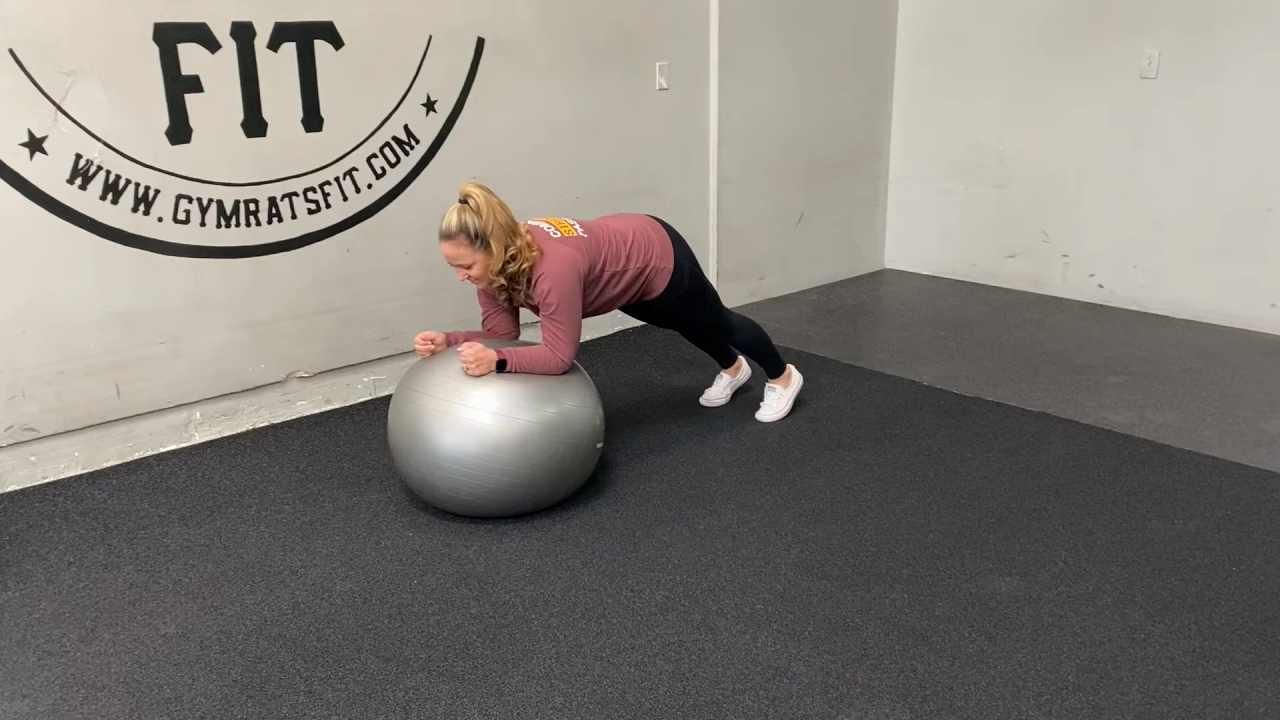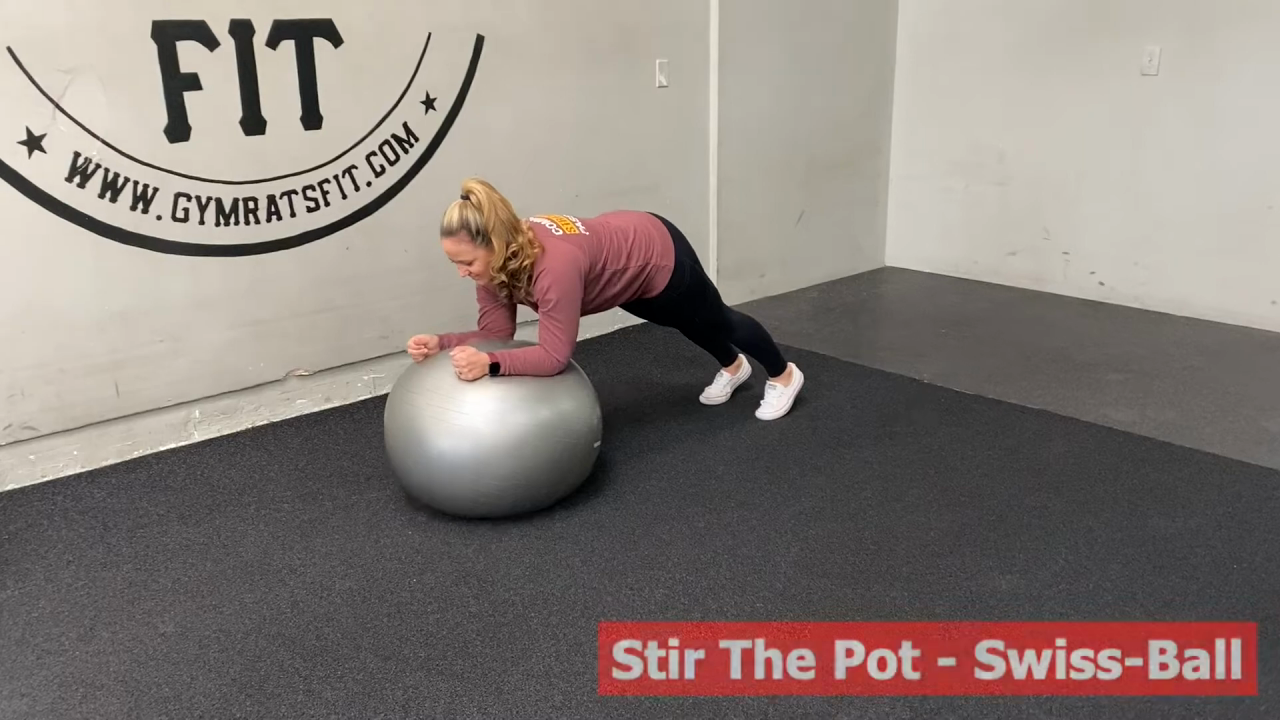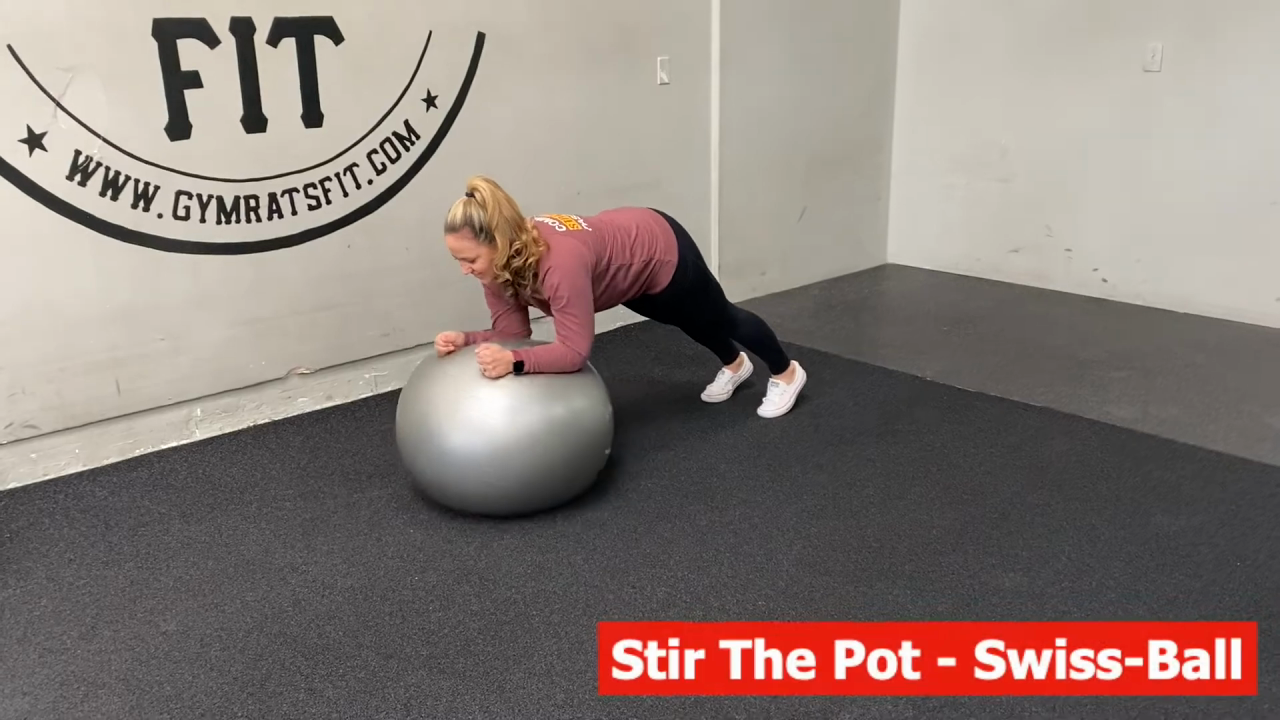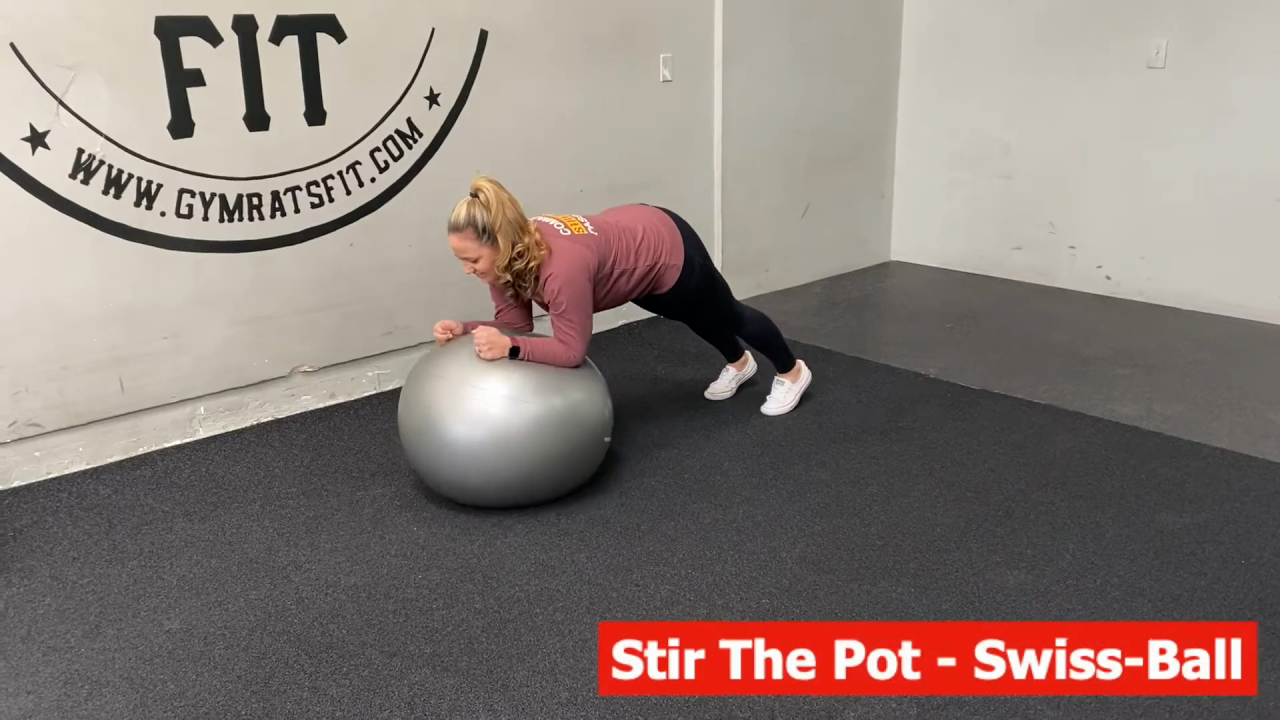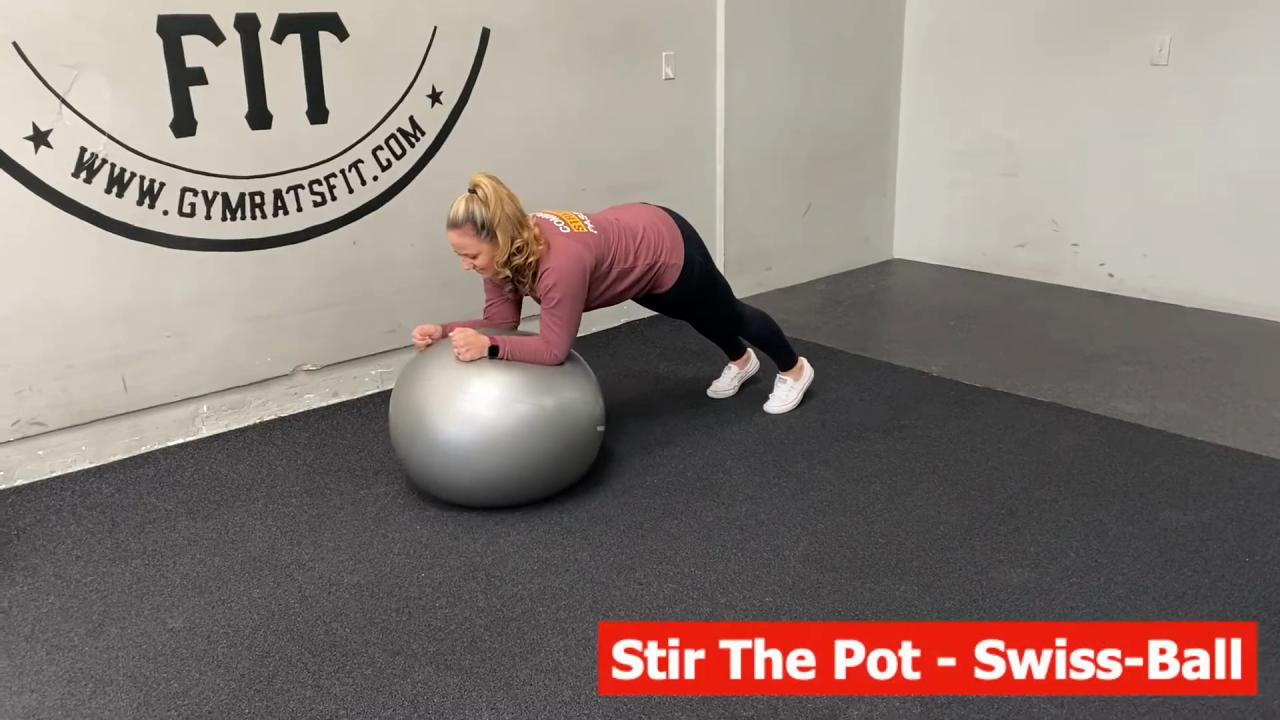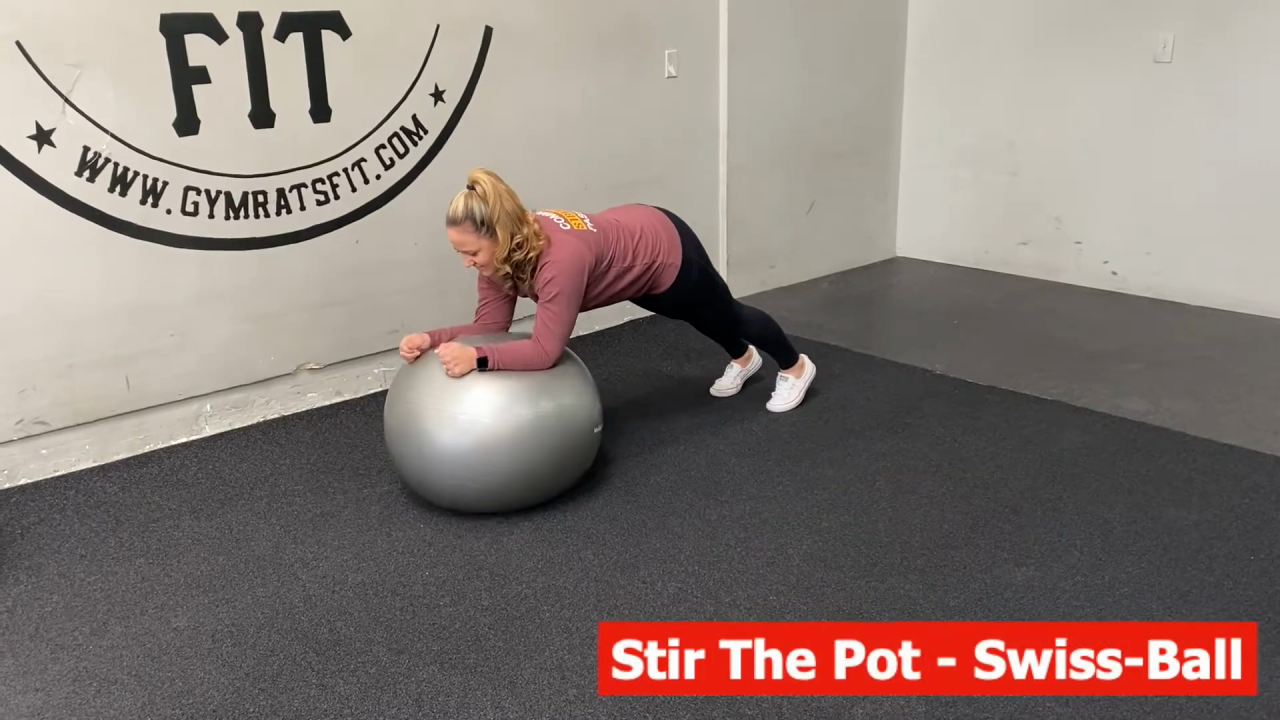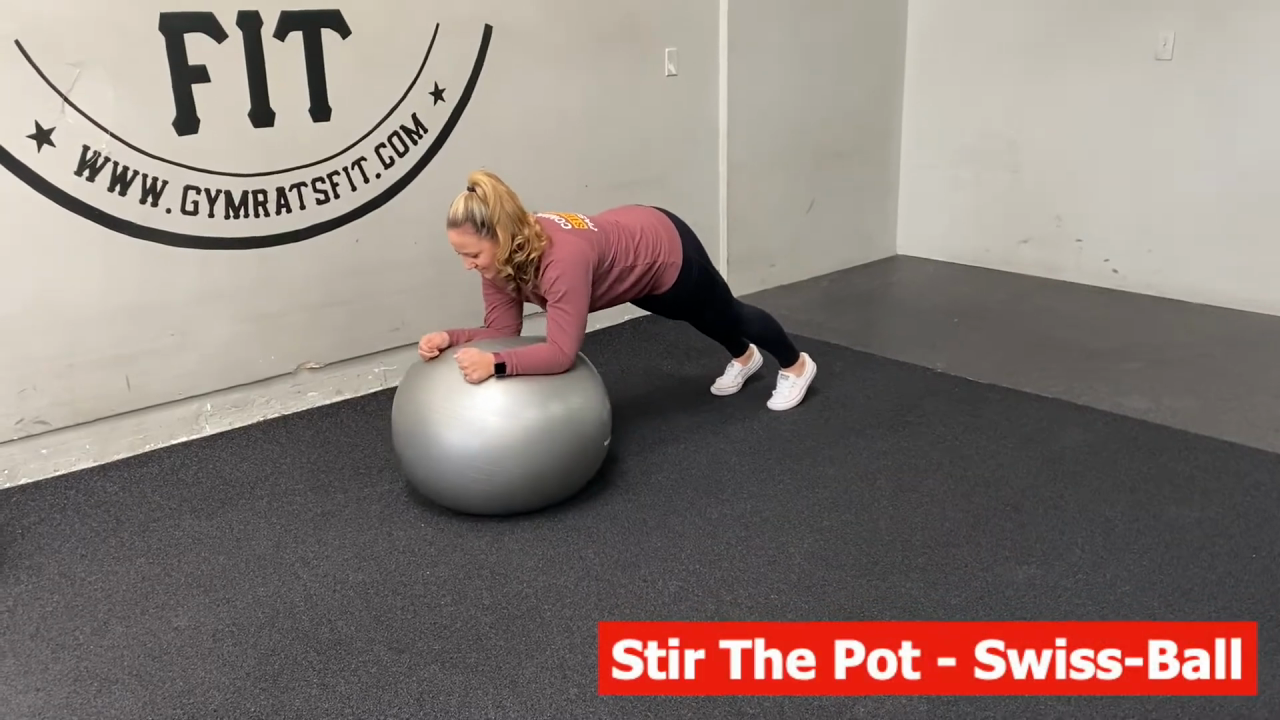
dt=0.3s
person 1, frame 1
left shoulder: (554, 267)
right shoulder: (496, 261)
left elbow: (560, 355)
right elbow: (501, 334)
left wrist: (495, 360)
right wrist: (448, 341)
left hip: (658, 261)
right hip: (621, 246)
left knee: (712, 321)
right knee: (687, 325)
left ankle: (782, 377)
right ankle: (732, 369)
person 1, frame 2
left shoulder: (555, 264)
right shoulder: (494, 259)
left elbow: (555, 355)
right elbow: (496, 334)
left wrist: (488, 364)
right wrist: (441, 342)
left hip: (658, 258)
right hip: (621, 241)
left knee: (714, 320)
right knee: (687, 324)
left ankle: (783, 375)
right ankle: (732, 366)
person 1, frame 3
left shoulder: (561, 262)
right shoulder: (498, 260)
left elbow: (575, 349)
right elbow: (511, 332)
left wrist: (513, 360)
right wrist: (466, 339)
left hip: (661, 253)
right hip: (623, 235)
left knee: (717, 317)
right knee: (685, 320)
left ankle: (786, 373)
right ankle: (734, 365)
person 1, frame 4
left shoulder: (562, 265)
right shoulder: (503, 256)
left elbow: (571, 350)
right elbow: (514, 326)
left wrist: (509, 348)
right wrist: (465, 329)
left hip: (668, 253)
right hip: (629, 232)
left knee: (722, 314)
right knee: (696, 318)
left ankle: (791, 371)
right ankle: (739, 362)
person 1, frame 5
left shoulder: (561, 261)
right shoulder: (503, 250)
left elbow: (554, 348)
right elbow: (500, 323)
left wrist: (486, 347)
right wrist: (444, 331)
left hip: (668, 252)
right hip: (631, 230)
left knee: (725, 313)
right knee: (697, 314)
left ankle: (793, 369)
right ankle: (740, 361)
person 1, frame 6
left shoulder: (561, 259)
right shoulder: (499, 252)
left elbow: (546, 350)
right elbow: (489, 325)
left wrist: (476, 358)
right wrist: (432, 339)
left hip: (666, 253)
right hip: (628, 234)
left knee: (724, 314)
right knee: (701, 317)
left ankle: (795, 367)
right ankle: (743, 358)
person 1, frame 7
left shoulder: (563, 258)
right shoulder: (499, 256)
left elbow: (562, 351)
right elbow: (501, 330)
left wrist: (495, 364)
right wrist: (451, 337)
left hip: (666, 253)
right hip: (628, 237)
left knee: (724, 313)
right knee: (701, 316)
left ankle: (796, 365)
right ankle: (744, 357)
